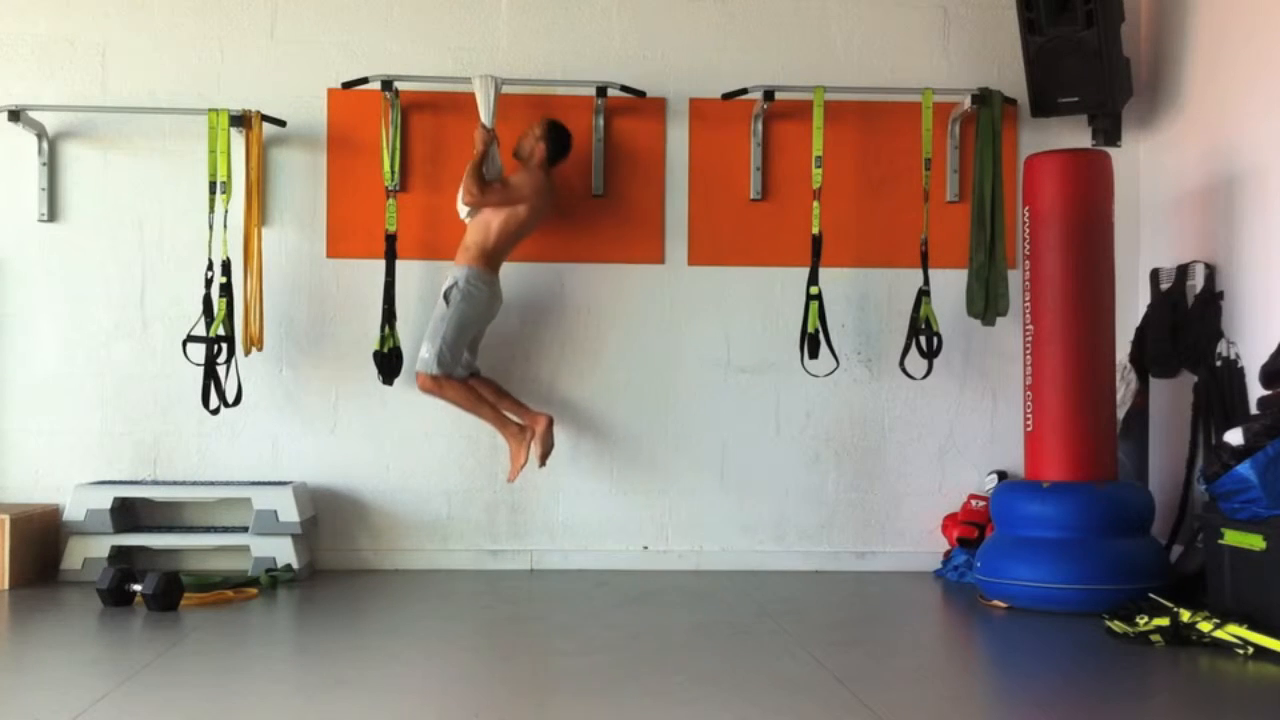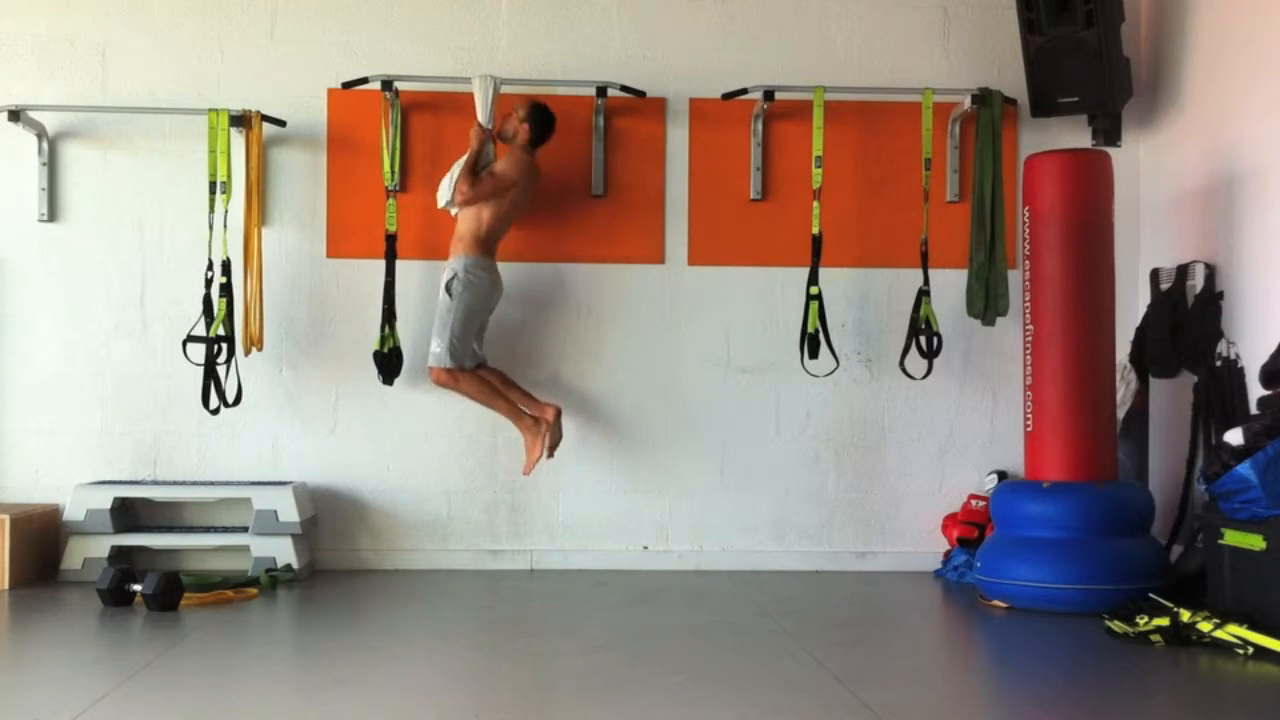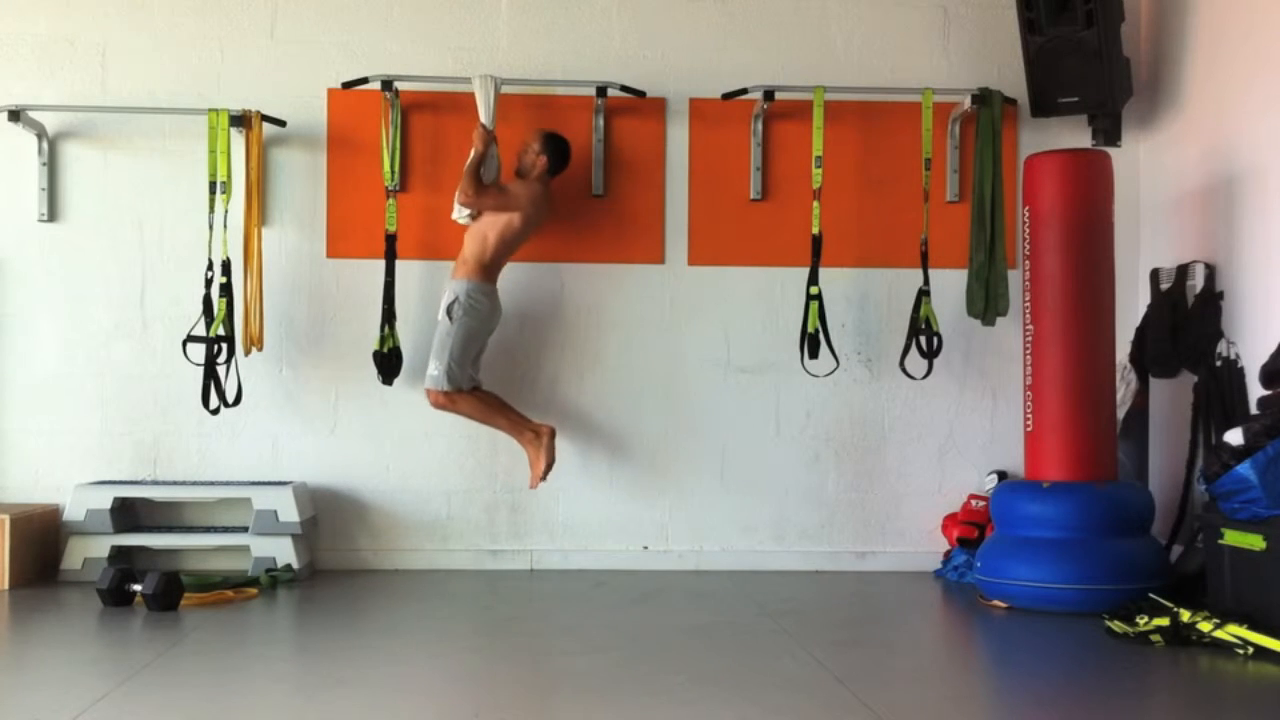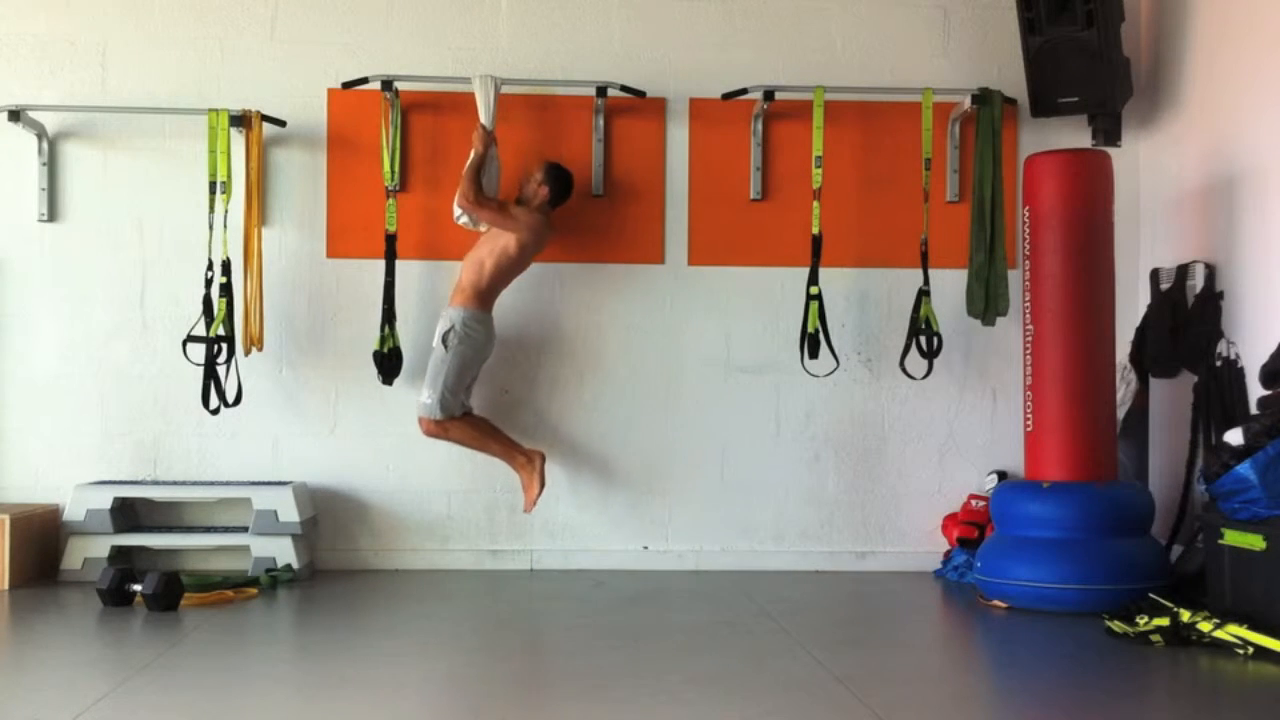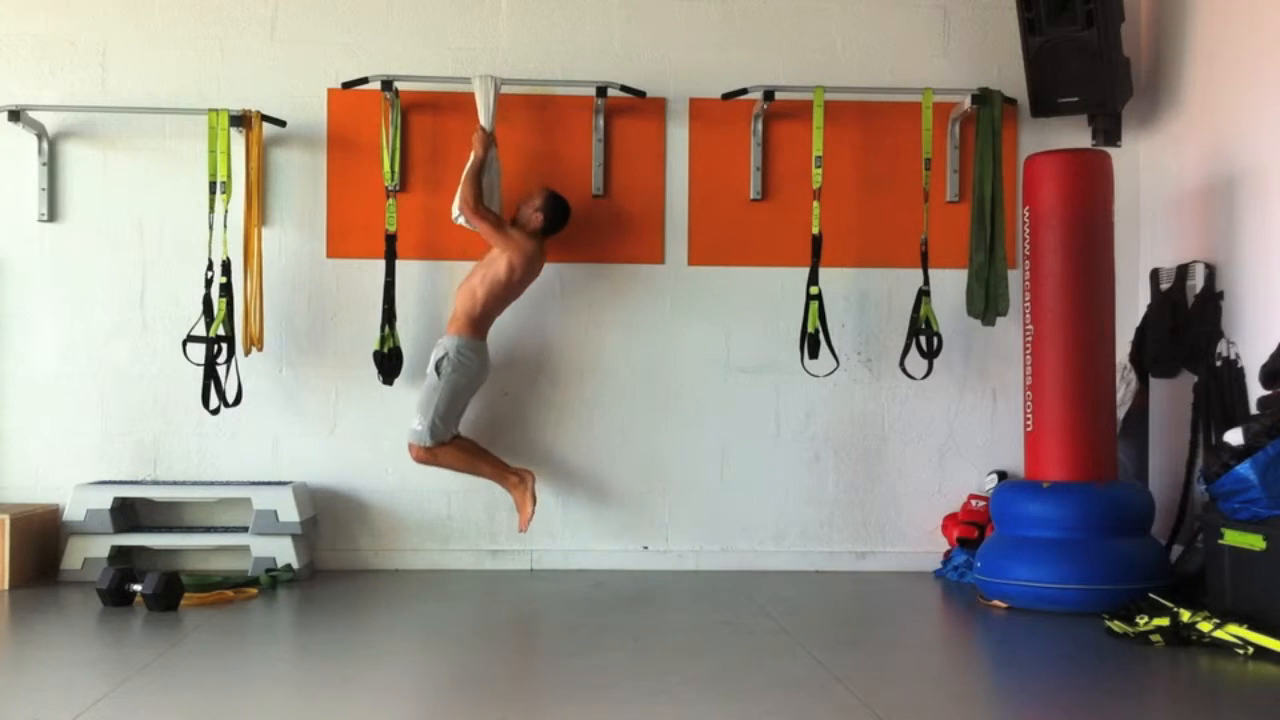
dt=0.3s
person 1, frame 1
left shoulder: (532, 183)
right shoulder: (528, 187)
left elbow: (472, 194)
right elbow: (486, 195)
left wrist: (481, 149)
right wrist: (486, 152)
left hip: (470, 283)
right hip: (479, 285)
left knee: (431, 377)
right knee: (462, 375)
left ankle: (514, 431)
right ankle: (534, 419)
person 1, frame 2
left shoulder: (517, 162)
right shoulder: (518, 167)
left elbow: (464, 194)
right elbow: (473, 195)
left wrist: (476, 147)
right wrist: (479, 149)
left hip: (468, 271)
right hip: (477, 272)
left knee: (444, 371)
right knee: (470, 366)
left ankle: (528, 423)
right ankle: (542, 411)
person 1, frame 3
left shoulder: (529, 191)
right shoulder: (526, 194)
left elbow: (467, 196)
right elbow: (479, 199)
left wrist: (480, 149)
right wrist: (484, 151)
left hip: (468, 294)
right hip: (477, 295)
left knee: (442, 393)
right knee: (464, 389)
left ankle: (529, 436)
right ankle: (536, 431)
person 1, frame 4
left shoulder: (529, 221)
right shoulder: (524, 223)
left elbow: (467, 199)
right elbow: (479, 204)
left wrist: (480, 151)
right wrist: (485, 153)
left hip: (465, 322)
right hip: (470, 322)
left knee: (433, 421)
right knee: (454, 414)
left ankle: (523, 461)
right ankle: (525, 457)
person 1, frame 5
left shoulder: (522, 247)
right shoulder: (522, 248)
left elbow: (469, 206)
right elbow: (480, 211)
left wrist: (479, 154)
right wrist: (486, 156)
left hip: (459, 350)
right hip: (465, 349)
left knee: (423, 448)
right knee: (442, 438)
left ankle: (514, 480)
right ankle: (515, 478)
